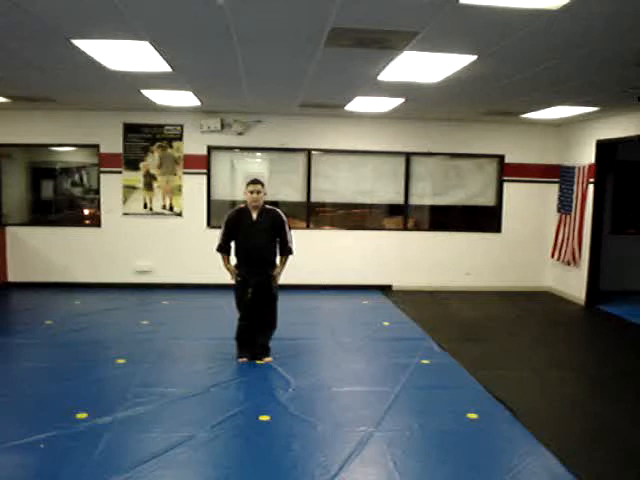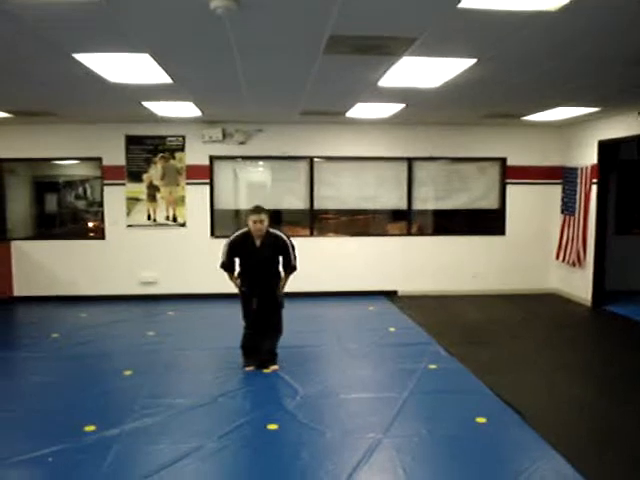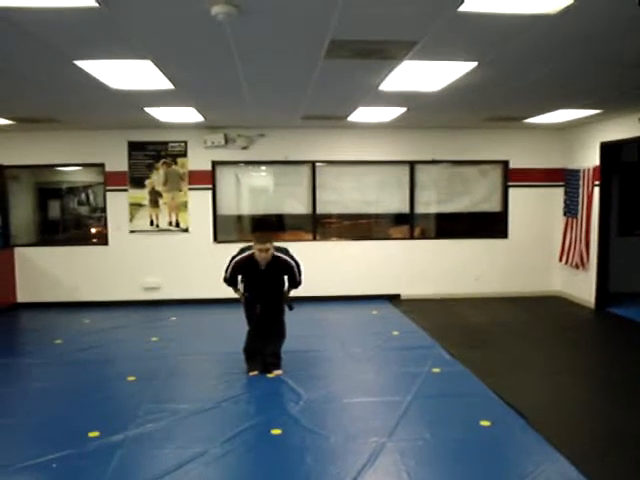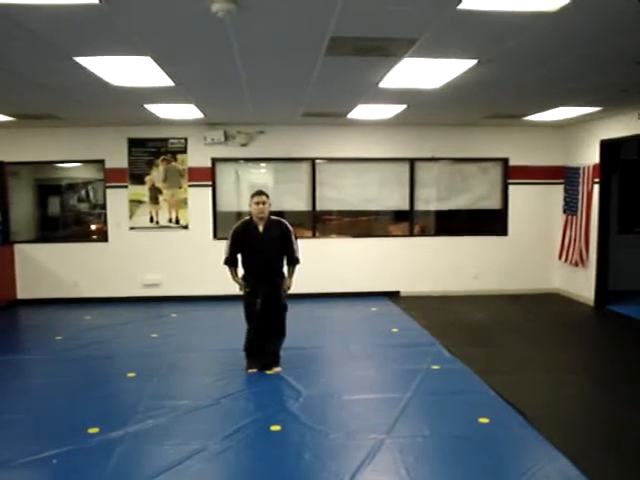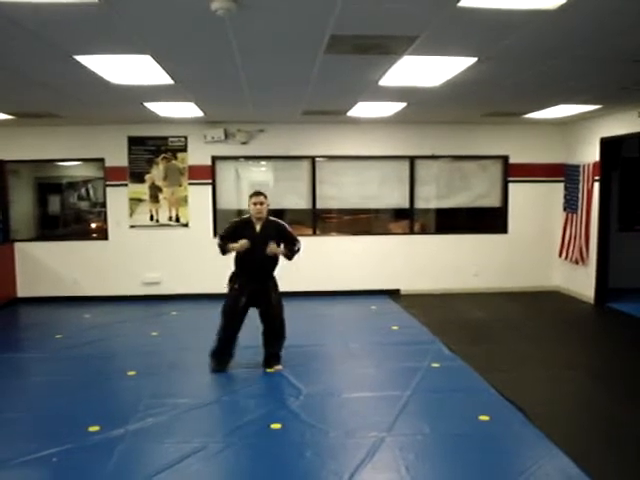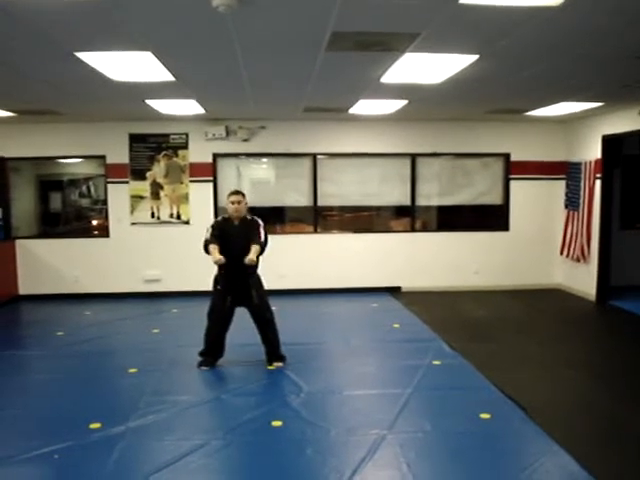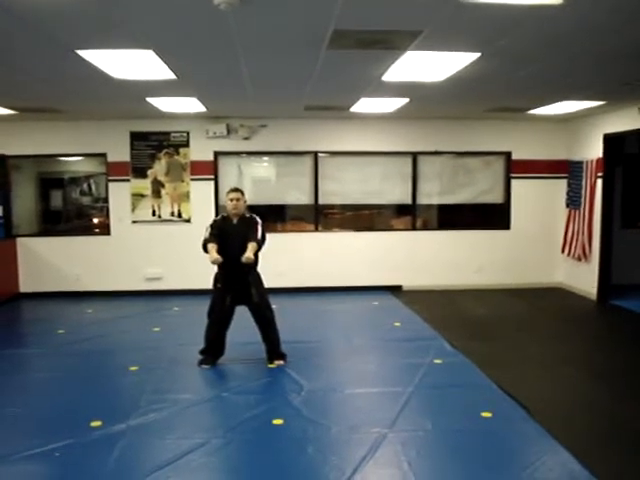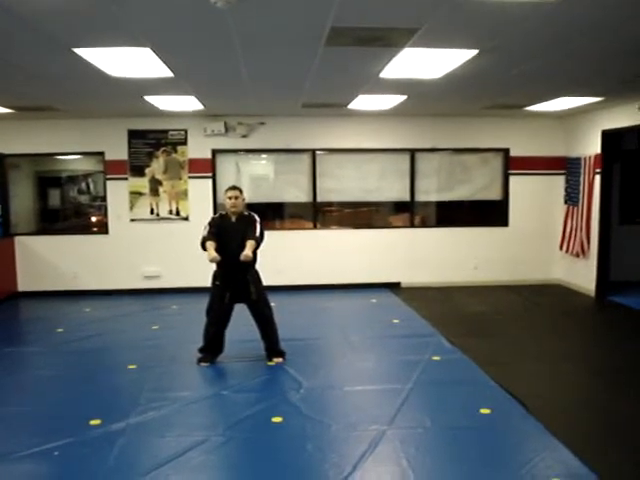
dt=0.7s
person 1, frame 1
left shoulder: (276, 216)
right shoulder: (235, 216)
left elbow: (286, 244)
right elbow: (224, 243)
left wrist: (279, 269)
right wrist: (228, 267)
left hip: (268, 275)
right hip: (243, 275)
left knee: (267, 315)
right knee: (245, 314)
left ankle: (261, 351)
right ankle: (244, 351)
person 1, frame 2
left shoulder: (280, 239)
right shoulder: (237, 239)
left elbow: (290, 263)
right elbow: (227, 261)
left wrist: (282, 283)
right wrist: (234, 281)
left hip: (272, 286)
right hip: (248, 286)
left knee: (273, 323)
right knee: (251, 322)
left ankle: (269, 359)
right ankle: (250, 359)
person 1, frame 3
left shoulder: (285, 259)
right shoulder: (241, 259)
left elbow: (295, 278)
right elbow: (229, 277)
left wrist: (287, 293)
right wrist: (239, 292)
left hip: (275, 295)
right hip: (252, 295)
left knee: (277, 328)
right knee: (255, 328)
left ankle: (272, 364)
right ankle: (253, 364)
person 1, frame 4
left shoulder: (282, 227)
right shoulder: (241, 229)
left elbow: (292, 254)
right elbow: (231, 255)
left wrist: (289, 278)
right wrist: (236, 279)
left hip: (276, 284)
right hip: (252, 285)
left knee: (276, 324)
right knee: (254, 325)
left ankle: (272, 361)
right ankle: (253, 361)
person 1, frame 5
left shoulder: (278, 226)
right shoulder: (238, 225)
left elbow: (295, 245)
right elbow: (222, 241)
left wrist: (283, 250)
right wrist: (233, 246)
left hip: (266, 281)
right hip: (241, 281)
left knee: (274, 321)
right knee: (230, 320)
left ankle: (272, 360)
right ankle: (220, 358)
person 1, frame 6
left shoulder: (255, 223)
right shoulder: (219, 224)
left elbow: (259, 241)
right elbow: (210, 241)
left wrist: (253, 254)
right wrist: (215, 254)
left hip: (250, 279)
right hip: (225, 279)
left knee: (264, 317)
right knee: (217, 318)
left ankle: (275, 356)
right ankle: (210, 356)
person 1, frame 7
left shoulder: (253, 221)
right shoulder: (218, 223)
left elbow: (256, 239)
right elbow: (209, 240)
left wrist: (250, 252)
right wrist: (212, 253)
left hip: (249, 277)
right hip: (225, 277)
left knee: (264, 315)
right knee: (217, 317)
left ankle: (275, 353)
right ankle: (211, 354)
person 1, frame 8
left shoulder: (252, 219)
right shoulder: (217, 221)
left elbow: (254, 237)
right elbow: (208, 238)
left wrist: (249, 250)
right wrist: (211, 251)
left hip: (248, 275)
right hip: (223, 275)
left knee: (263, 312)
right knee: (216, 314)
left ankle: (274, 351)
right ankle: (210, 352)
